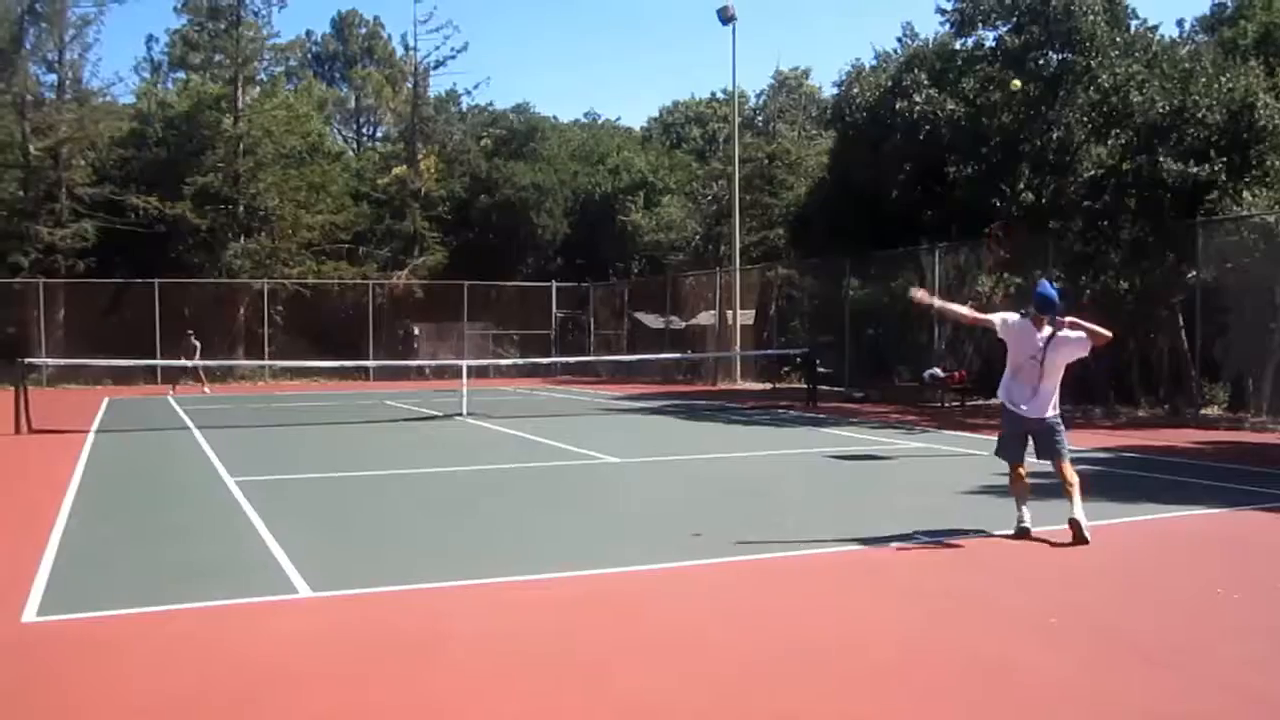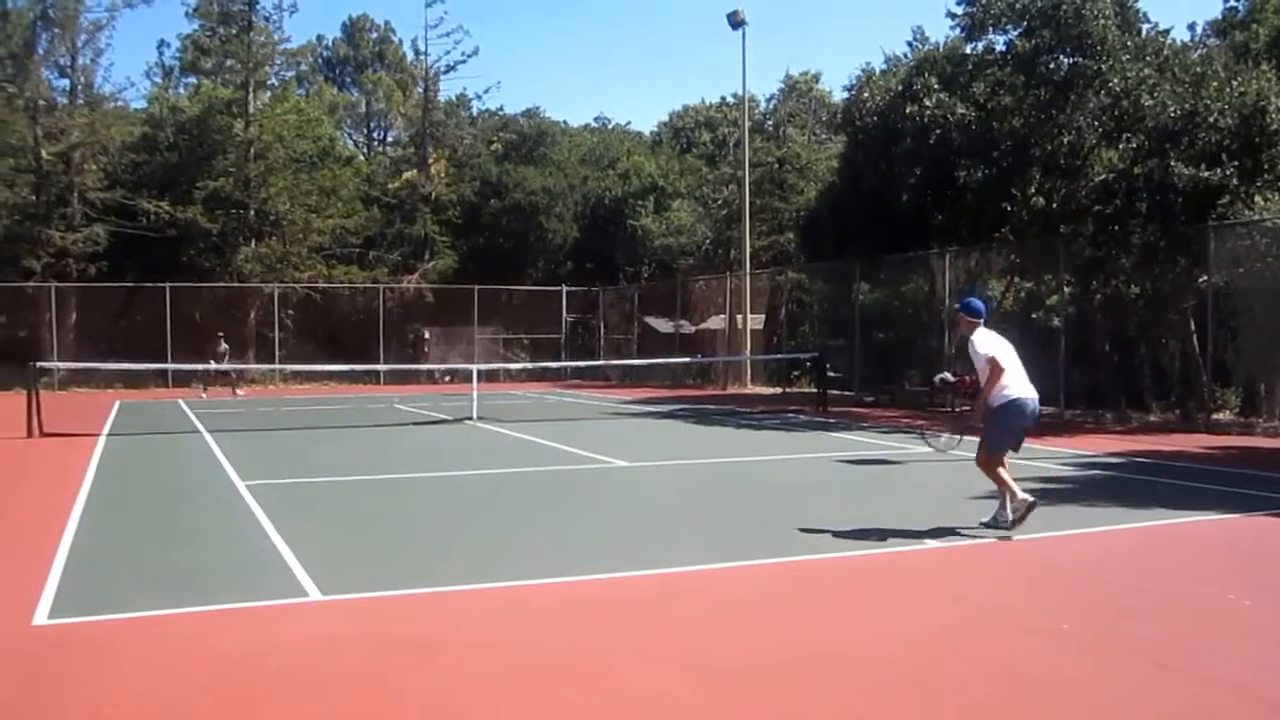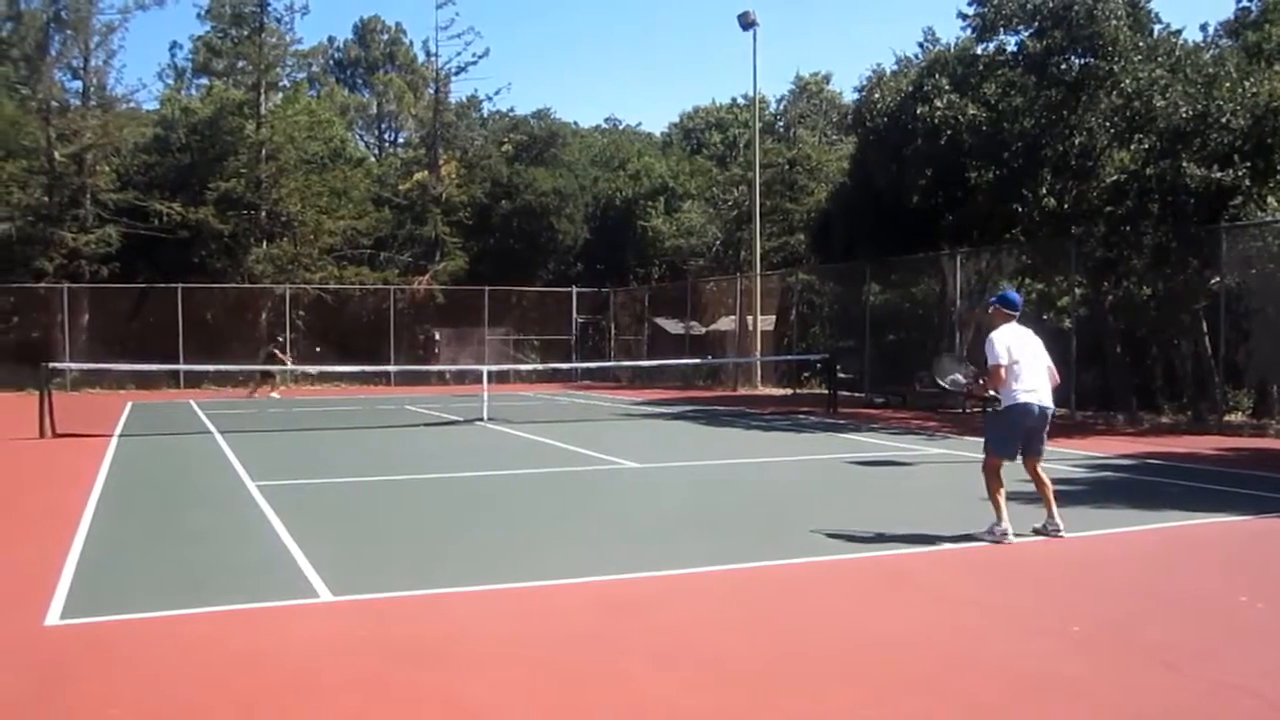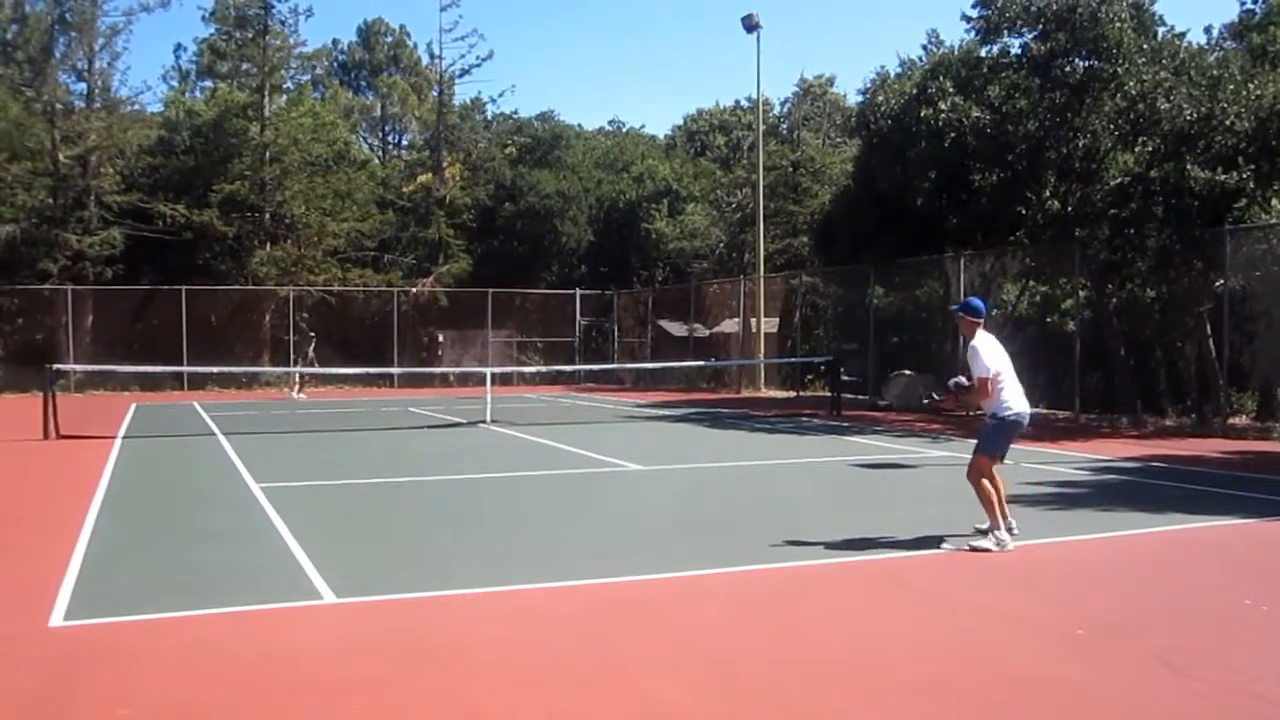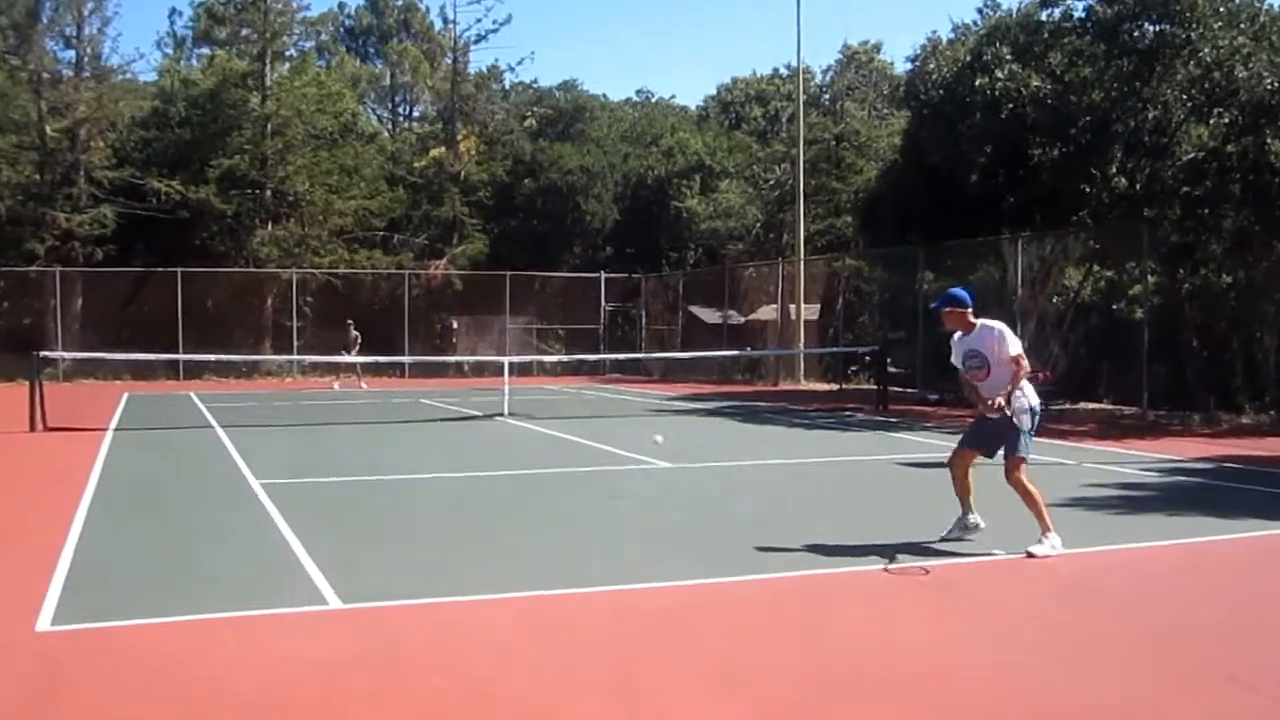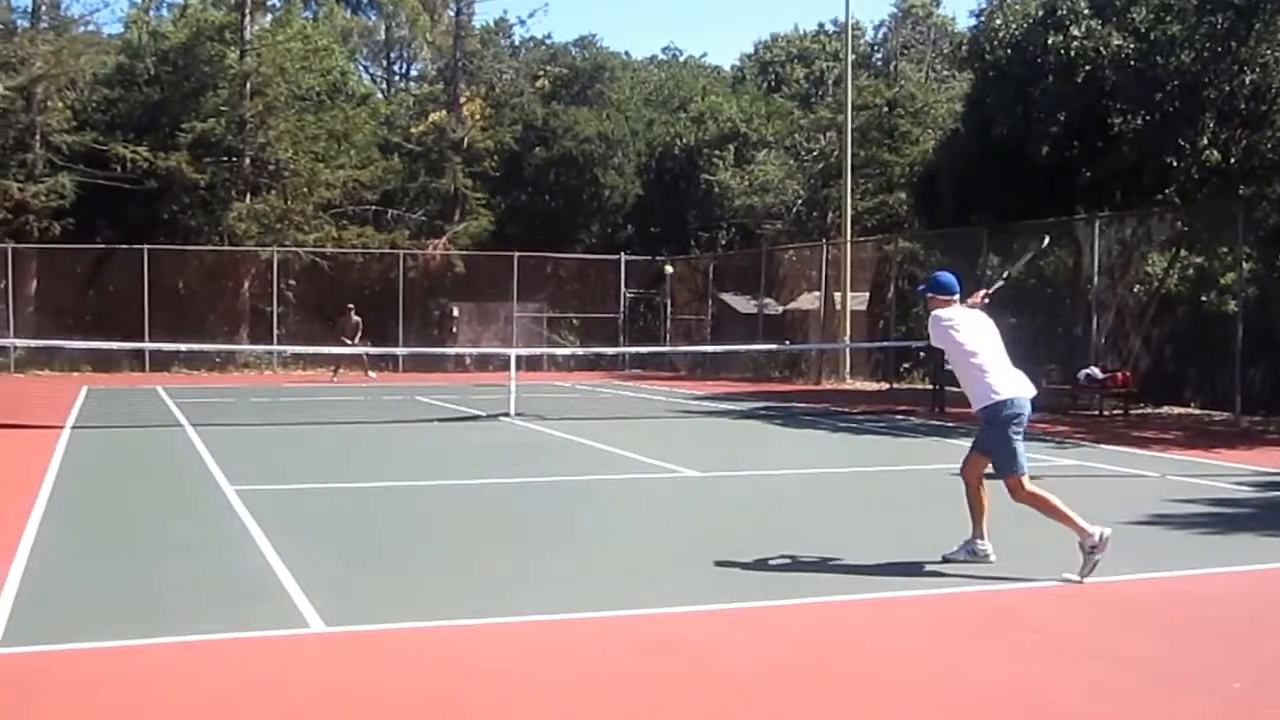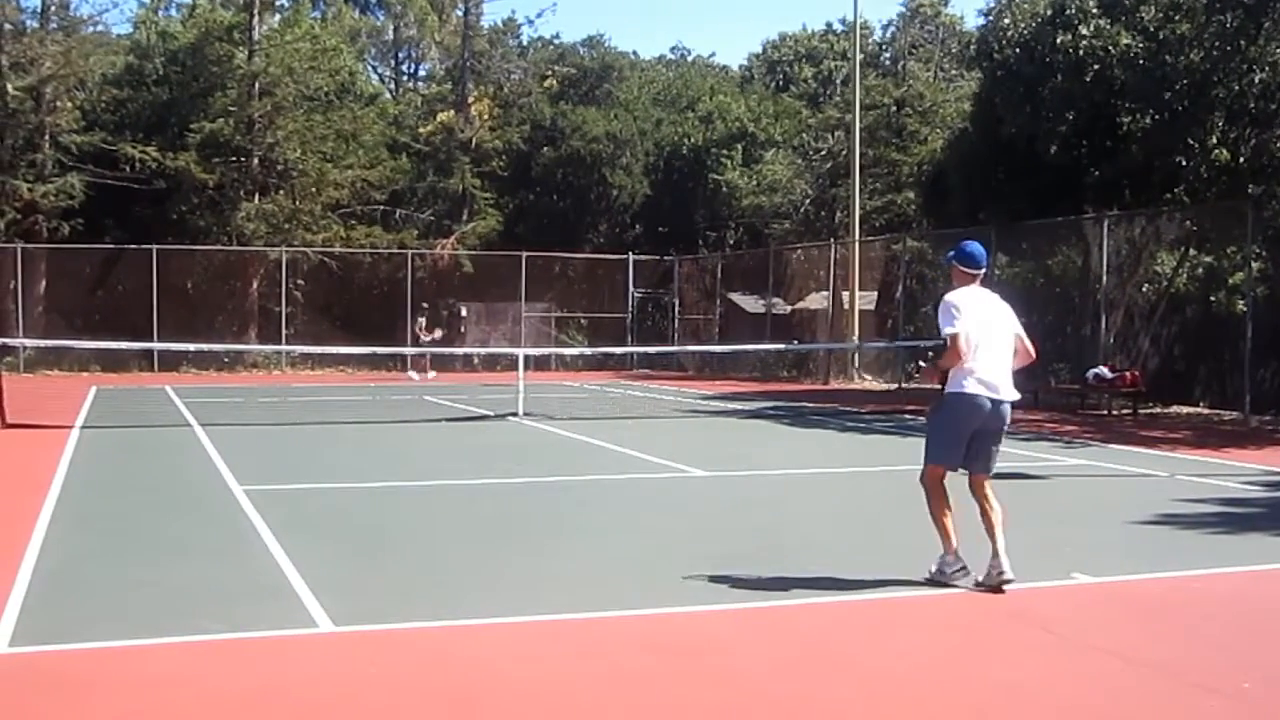
dt=0.7s
person 1, frame 1
left shoulder: (1015, 324)
right shoulder: (1062, 340)
left elbow: (973, 317)
right elbow: (1106, 337)
left wrist: (933, 302)
right wrist: (1075, 323)
left hip: (1014, 410)
right hip: (1045, 414)
left knee: (1016, 467)
right knee: (1064, 467)
left ankle: (1023, 517)
right ankle: (1077, 514)
person 1, frame 2
left shoulder: (977, 340)
right shoulder: (994, 337)
left elbow: (999, 368)
left wrist: (981, 399)
right wrist: (985, 399)
left hip: (1012, 403)
right hip: (1030, 401)
left knee: (984, 460)
right knee: (996, 457)
left ankle: (1020, 498)
right ankle: (1005, 512)
person 1, frame 3
left shoulder: (997, 337)
right shoulder: (1034, 337)
left elbow: (999, 377)
right elbow: (1055, 379)
left wrist: (984, 386)
left hip: (1016, 407)
right hip: (1044, 406)
left knee: (991, 467)
right knee: (1033, 466)
left ankle: (1001, 524)
right ankle: (1053, 521)
person 1, frame 4
left shoulder: (977, 347)
right shoulder: (986, 342)
left elbow: (984, 392)
left wrist: (960, 399)
right wrist: (967, 392)
left hip: (1007, 414)
right hip: (1007, 413)
left knee: (977, 472)
right knee: (982, 469)
left ankle: (1002, 534)
right ankle: (1000, 518)
person 1, frame 5
left shoulder: (996, 330)
right shoulder: (957, 341)
left elbow: (1023, 365)
right elbow: (966, 381)
left wrist: (1007, 395)
right wrist: (983, 402)
left hip: (1020, 408)
right hip: (990, 412)
left knee: (1014, 475)
right knee: (957, 462)
left ankle: (1050, 536)
right ankle: (969, 518)
person 1, frame 6
left shoulder: (939, 319)
right shoulder: (980, 317)
left hip: (1000, 406)
right hip: (1018, 399)
left knee: (1018, 487)
right knee: (970, 472)
left ankle: (1089, 534)
right ankle: (978, 543)
person 1, frame 7
left shoulder: (954, 300)
right shoulder: (1001, 304)
left elbow: (957, 352)
right elbow: (1027, 354)
left wrist: (934, 368)
left hip: (964, 396)
right hip: (1001, 400)
left knee: (932, 478)
right knee: (980, 483)
left ankle: (952, 558)
right ankle: (1000, 561)
